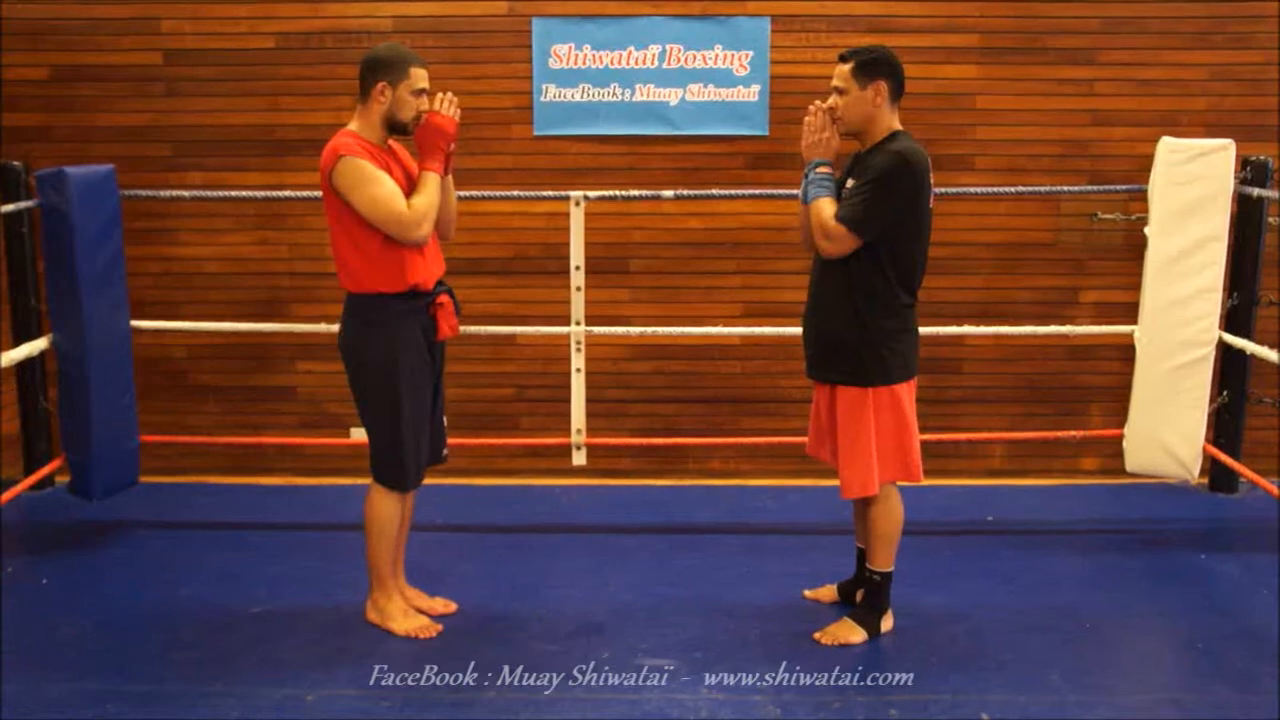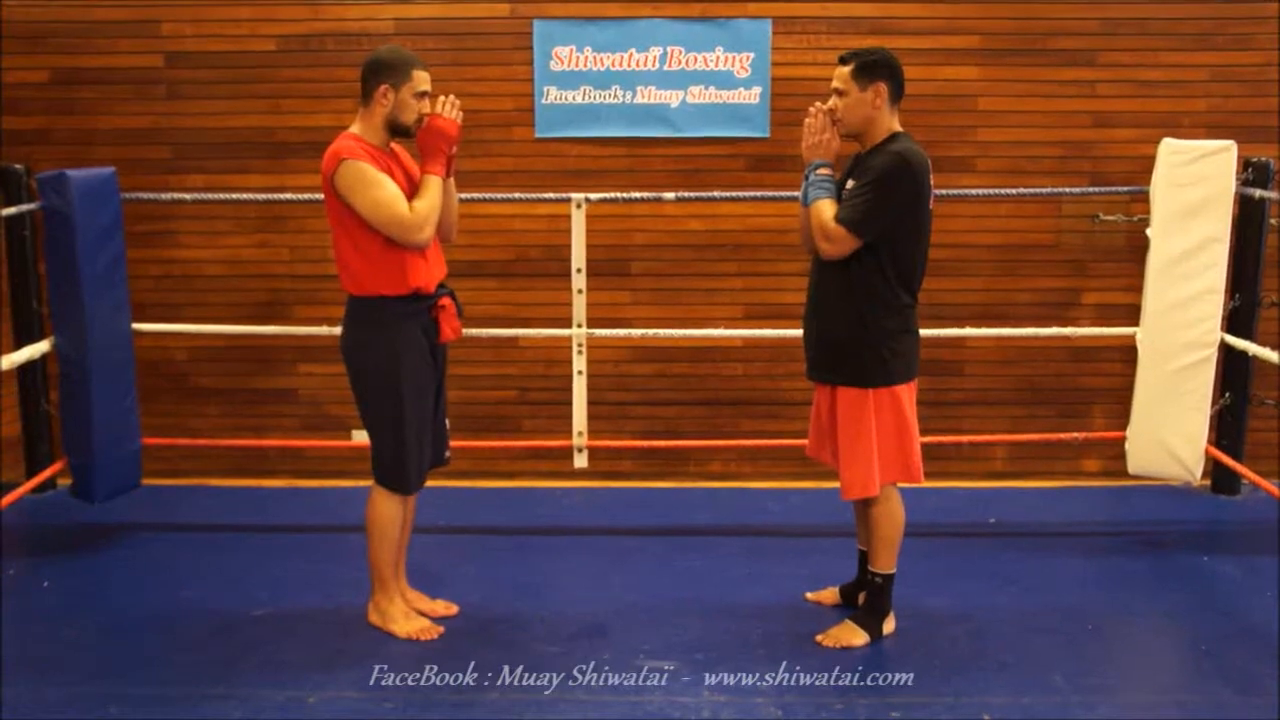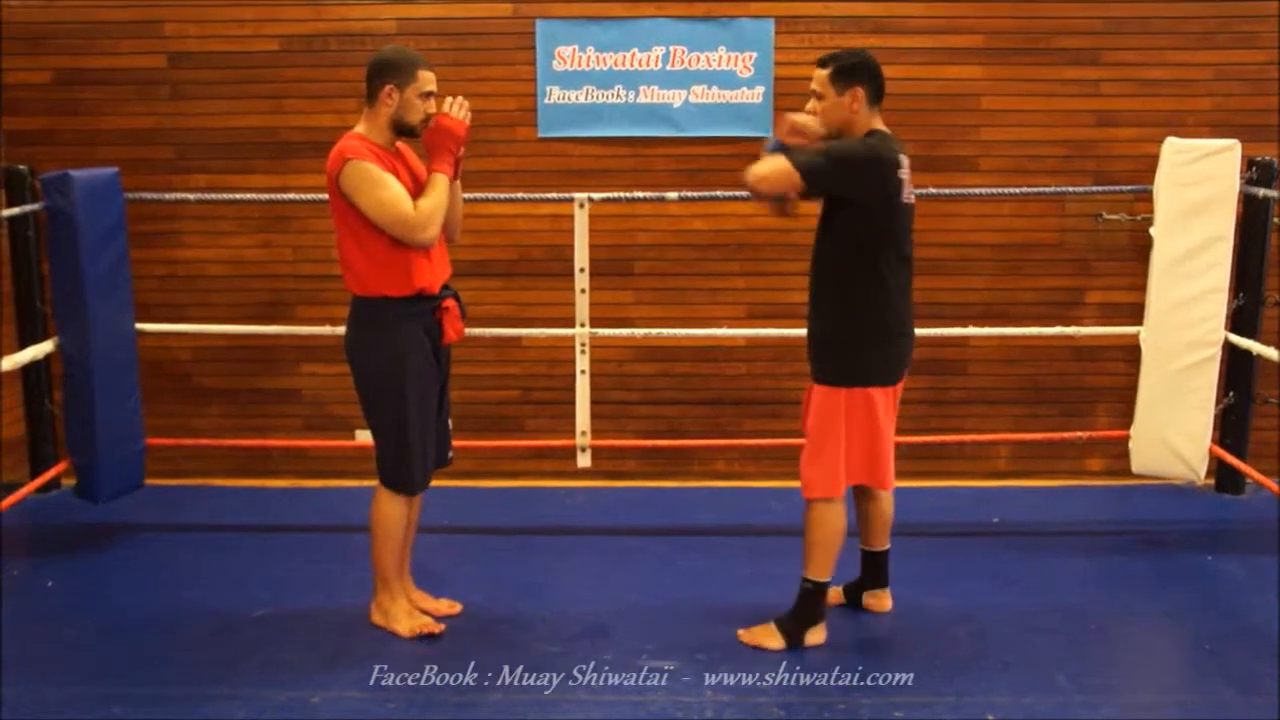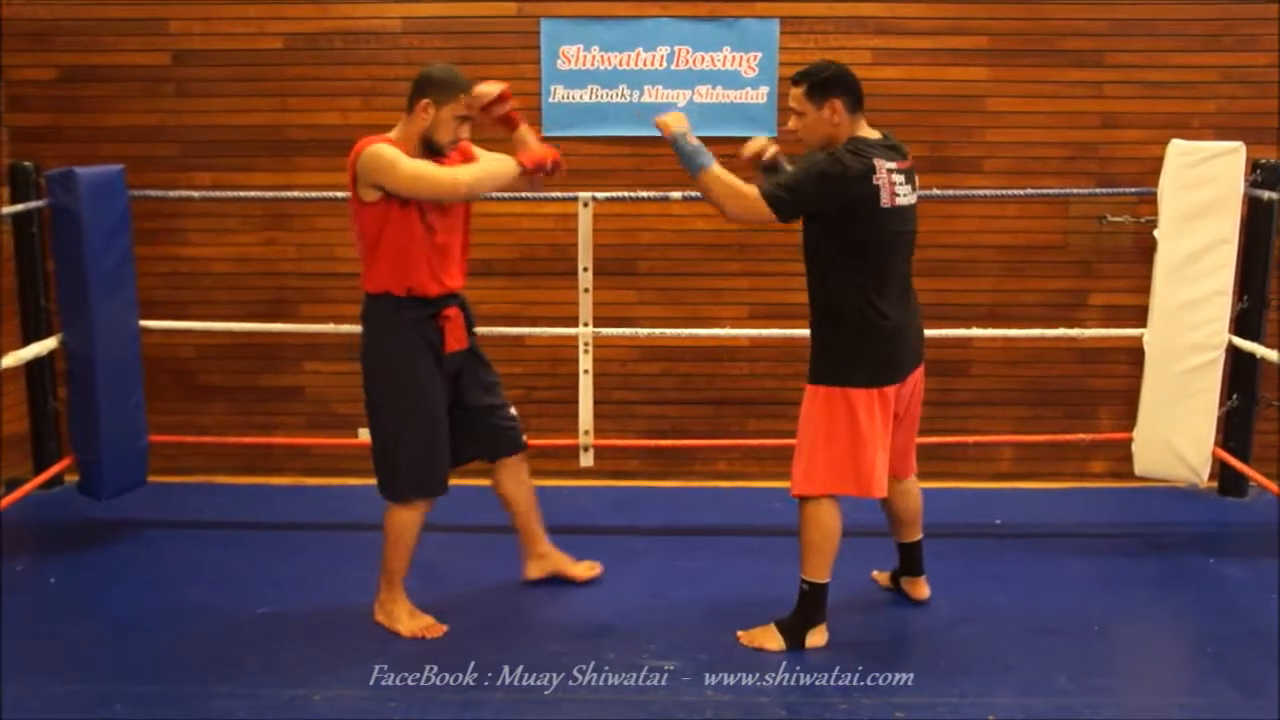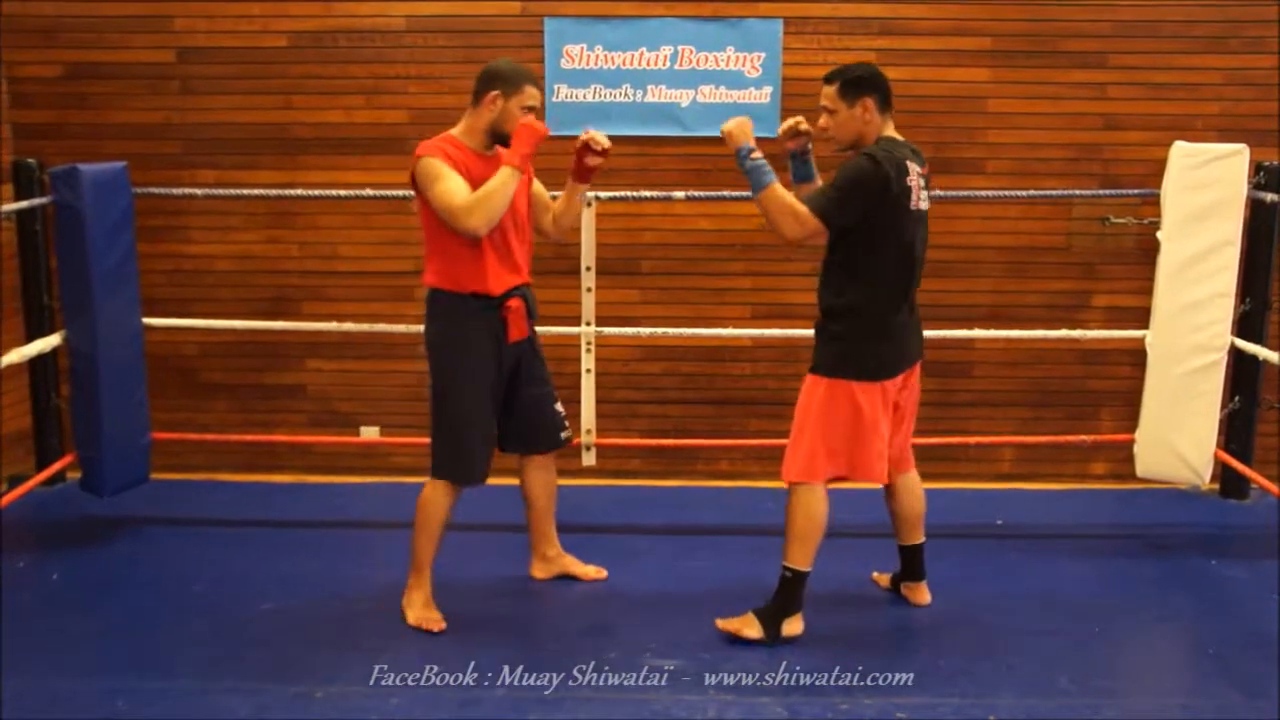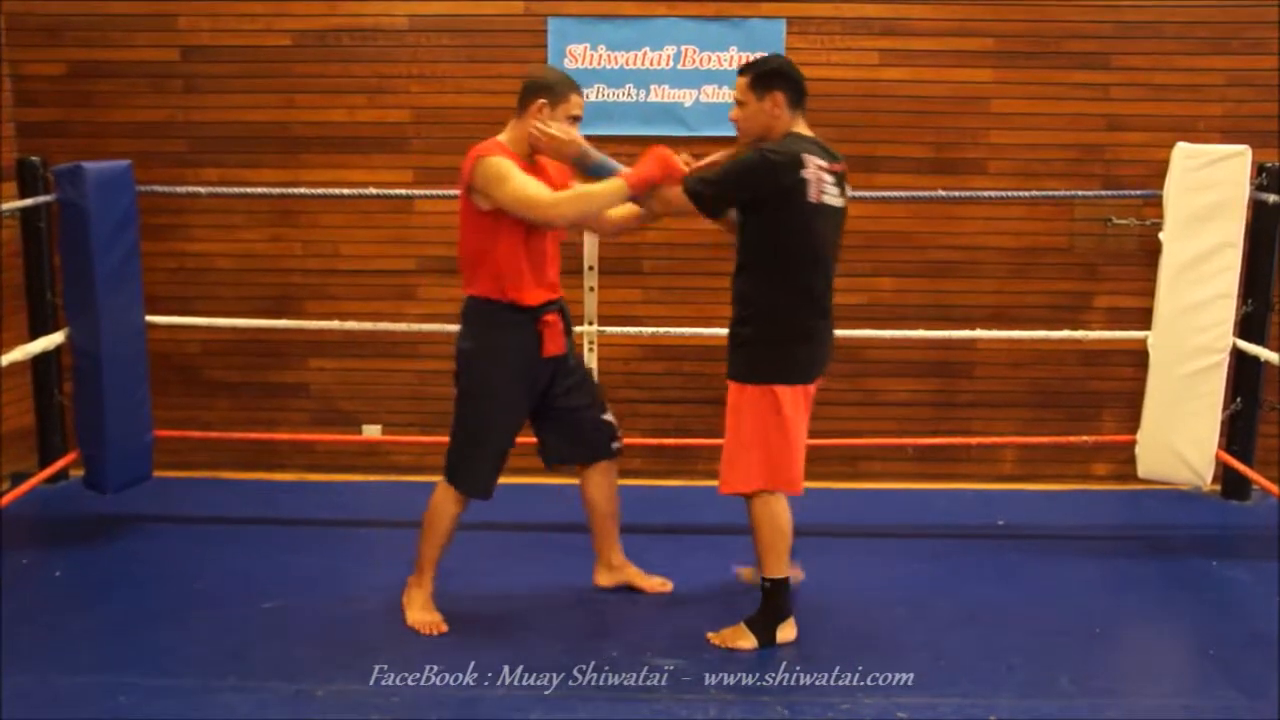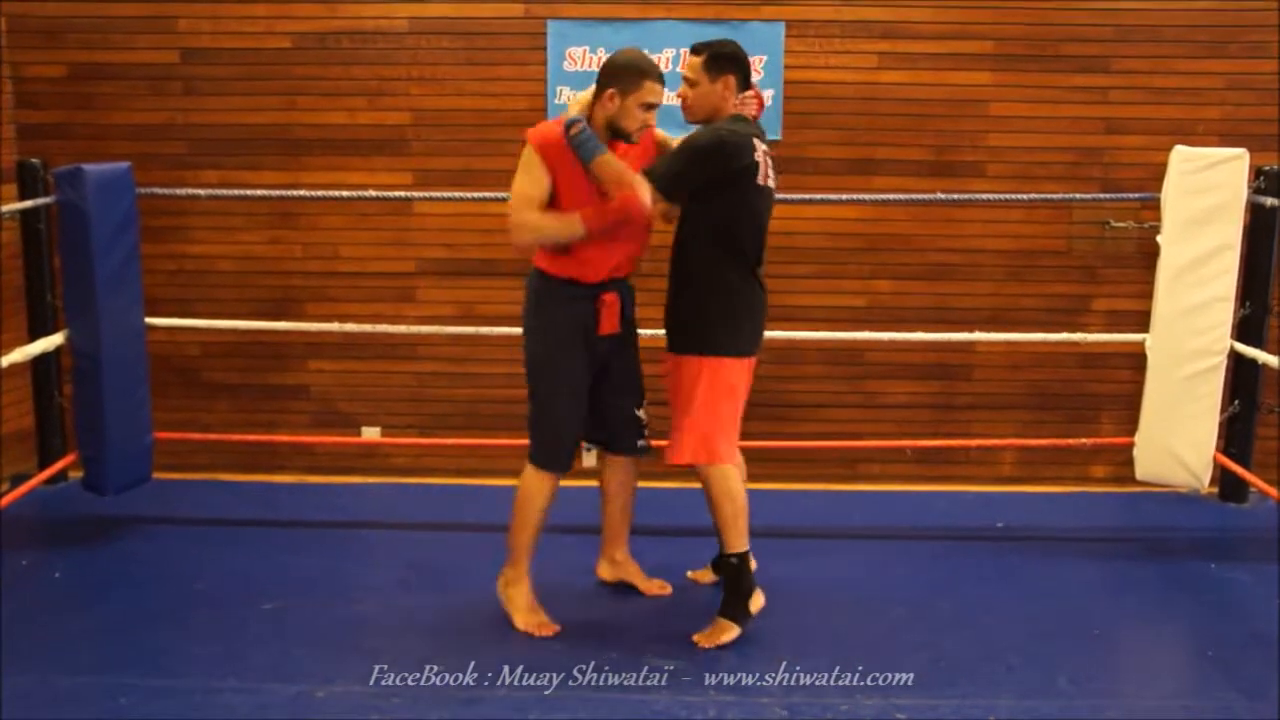
dt=0.5s
person 1, frame 1
left shoulder: (899, 162)
right shoulder: (865, 161)
left elbow: (831, 240)
right elbow: (811, 238)
left wrist: (819, 165)
right wrist: (815, 165)
left hip: (874, 353)
right hip: (846, 347)
left knee: (876, 479)
right knee: (859, 475)
left ankle: (875, 608)
right ankle: (861, 579)
person 1, frame 2
left shoulder: (899, 163)
right shoulder: (864, 162)
left elbow: (832, 241)
right elbow: (810, 241)
left wrist: (819, 168)
right wrist: (817, 166)
left hip: (875, 353)
right hip: (845, 347)
left knee: (877, 480)
right knee: (859, 476)
left ankle: (878, 609)
right ankle: (864, 582)
person 1, frame 3
left shoulder: (863, 157)
right shoulder: (871, 157)
left elbow: (760, 180)
right elbow: (788, 197)
left wrist: (789, 152)
right wrist: (797, 146)
left hip: (858, 351)
right hip: (870, 344)
left knee: (825, 482)
right knee: (866, 474)
left ankle: (805, 617)
right ankle: (874, 584)
person 1, frame 4
left shoulder: (837, 169)
right shoulder: (895, 159)
left elbow: (740, 206)
left wrist: (684, 139)
right wrist: (773, 168)
left hip: (852, 357)
right hip: (900, 345)
left knee: (820, 484)
right knee: (896, 465)
left ankle: (807, 619)
right ankle: (911, 573)
person 1, frame 5
left shoulder: (871, 167)
right shoulder: (907, 164)
left elbow: (797, 227)
right elbow: (823, 211)
left wrist: (748, 156)
right wrist: (799, 157)
left hip: (854, 351)
right hip: (897, 344)
left knee: (807, 471)
right knee: (896, 461)
left ankle: (784, 609)
right ankle: (913, 577)
person 1, frame 6
left shoulder: (772, 159)
right shoulder: (826, 165)
left elbow: (666, 198)
right wrist: (703, 173)
left hip: (774, 349)
right hip: (801, 340)
left knee: (760, 480)
right knee: (775, 464)
left ankle: (774, 616)
right ankle: (777, 566)
person 1, frame 7
left shoulder: (719, 144)
right shoulder: (744, 139)
right elbow: (671, 179)
left wrist: (577, 130)
left hip: (717, 323)
right hip: (721, 316)
left knee: (711, 451)
right knee: (719, 444)
left ankle: (742, 590)
right ankle: (733, 553)
person 2, frame 1
left shoulder: (394, 150)
right shoulder: (349, 157)
left elbow: (443, 229)
right elbow: (413, 228)
left wrist: (441, 156)
right wrist: (433, 155)
left hip: (418, 316)
right hip: (383, 322)
left knee: (413, 463)
right knee: (394, 468)
left ankle: (397, 583)
right ankle: (381, 599)
person 2, frame 2
left shoulder: (396, 152)
right shoulder: (351, 161)
left elbow: (445, 231)
right elbow: (415, 231)
left wrist: (443, 160)
right wrist: (433, 158)
left hip: (419, 319)
right hip: (385, 325)
left knee: (415, 465)
right knee: (396, 470)
left ankle: (399, 585)
right ankle: (383, 601)
person 2, frame 3
left shoulder: (402, 152)
right shoulder: (356, 160)
left elbow: (448, 232)
right elbow: (421, 231)
left wrist: (450, 158)
right wrist: (441, 158)
left hip: (423, 320)
right hip: (387, 325)
left knee: (419, 466)
right knee: (401, 472)
left ankle: (402, 585)
right ankle: (385, 601)
person 2, frame 4
left shoulder: (455, 155)
right shoulder: (375, 155)
left elbow: (536, 172)
right elbow: (454, 186)
left wrist: (512, 119)
right wrist: (523, 158)
left hip: (449, 322)
right hip: (399, 328)
left knee: (505, 443)
right knee: (416, 478)
left ankle: (540, 554)
right ankle: (390, 599)
person 2, frame 5
left shoulder: (511, 156)
right shoulder: (435, 157)
left elbow: (555, 227)
right elbow: (473, 220)
left wrist: (580, 174)
right wrist: (517, 158)
left hip: (514, 314)
right hip: (462, 319)
left knee: (542, 442)
right knee: (454, 464)
left ankle: (546, 553)
right ankle: (418, 586)
person 2, frame 6
left shoulder: (550, 165)
right shoulder: (490, 162)
left elbow: (611, 219)
right elbow: (560, 211)
left wrist: (660, 187)
right wrist: (640, 174)
left hip: (547, 329)
right hip: (496, 332)
left knee: (600, 449)
right knee: (466, 473)
left ankle: (611, 564)
right ankle: (419, 586)
person 2, frame 7
left shoulder: (643, 144)
right shoulder: (549, 141)
right elbow: (522, 228)
right wrist: (602, 214)
left hip: (615, 304)
right hip: (559, 305)
left knee: (624, 439)
right knee: (550, 454)
left ankle: (615, 557)
right ankle: (514, 579)
